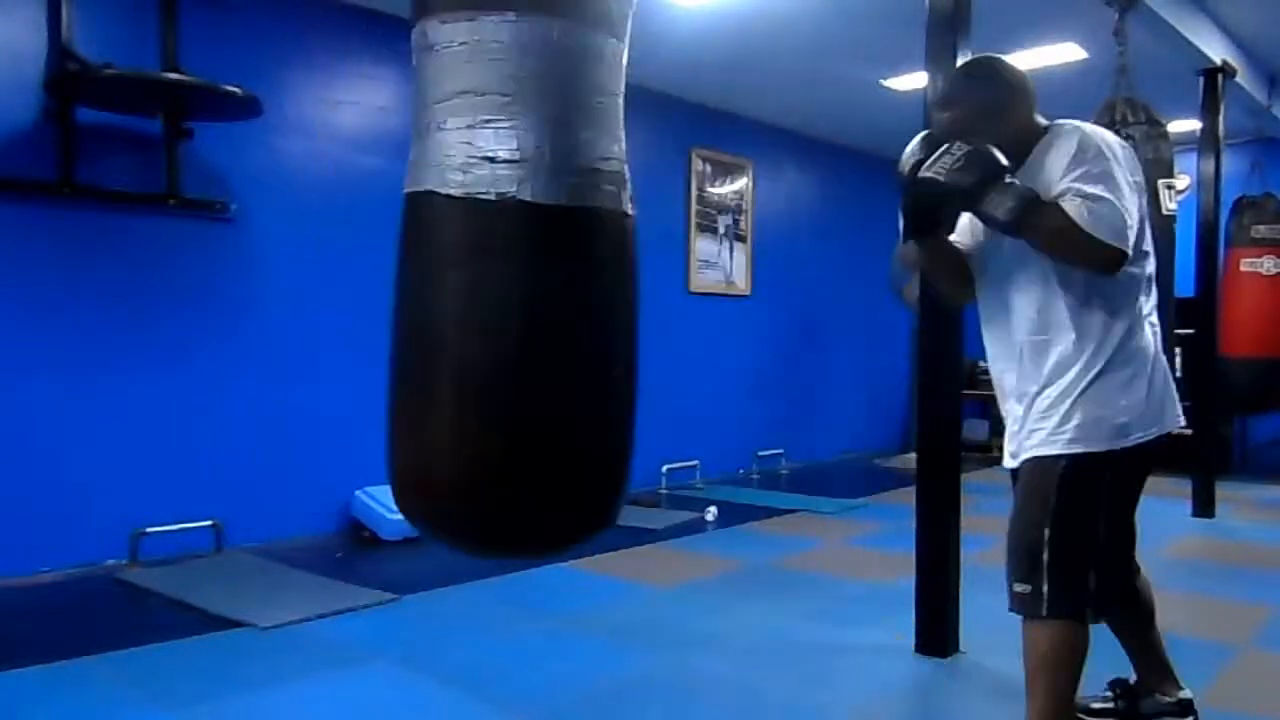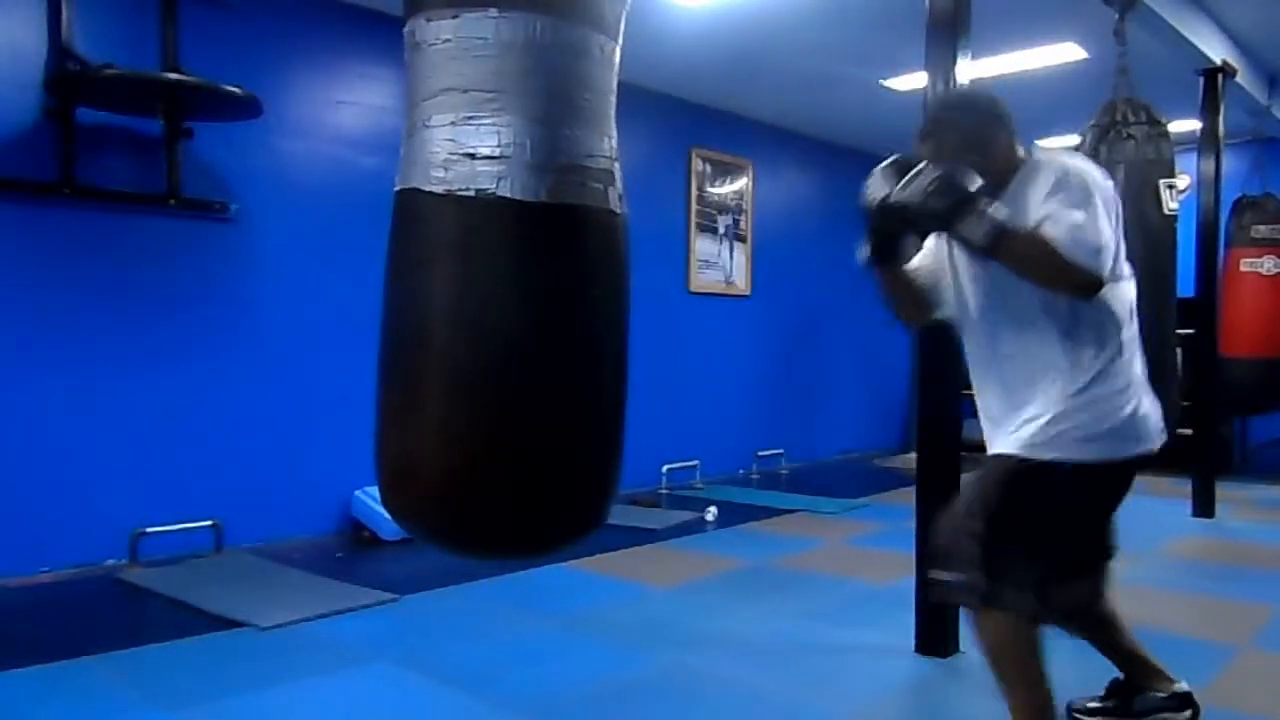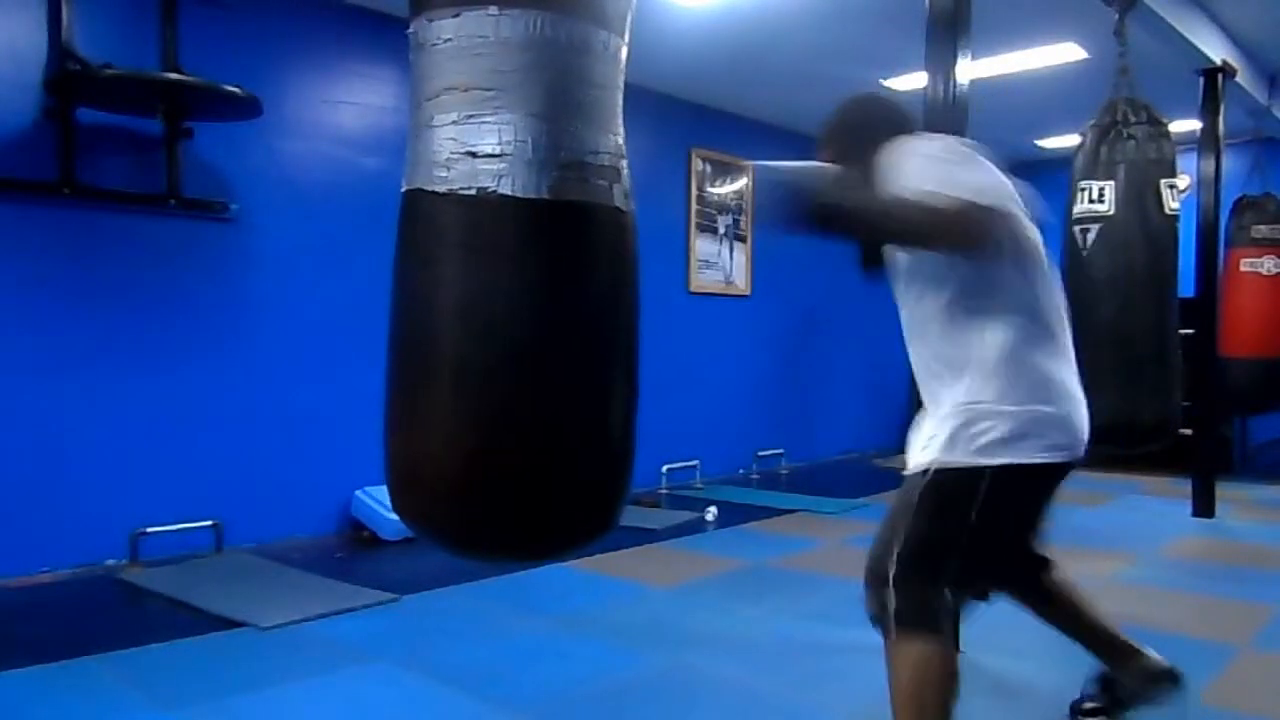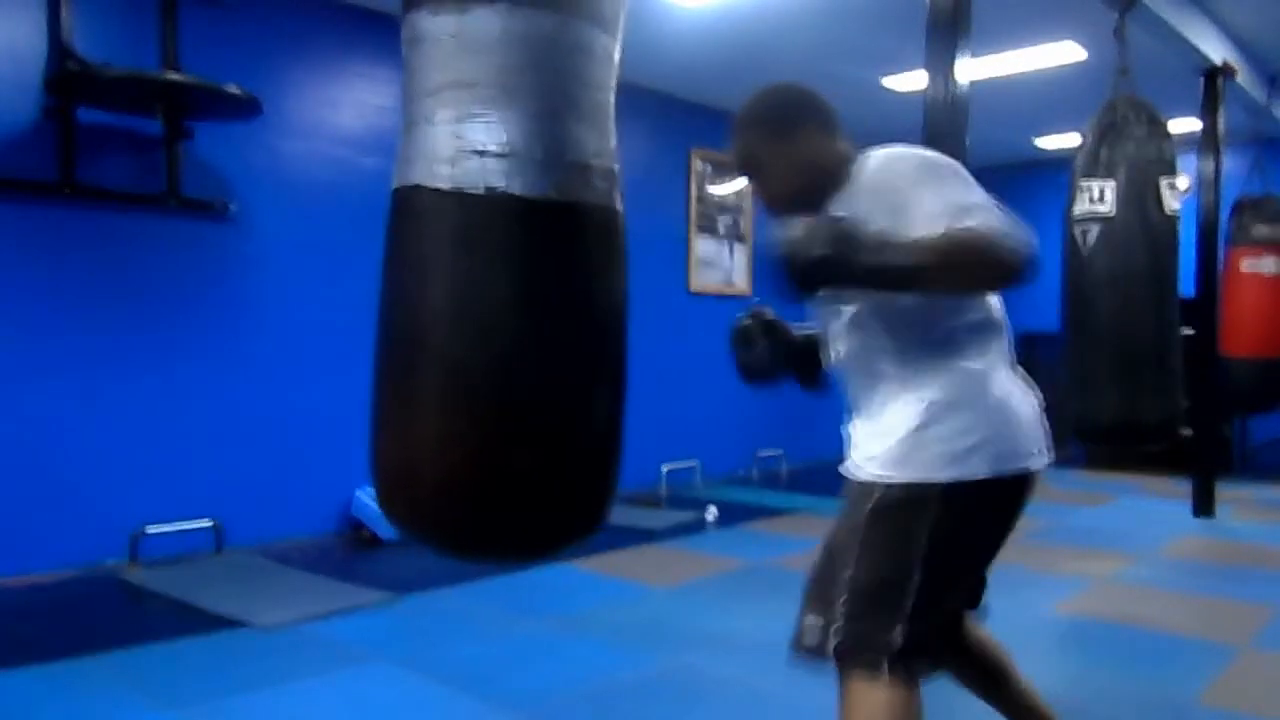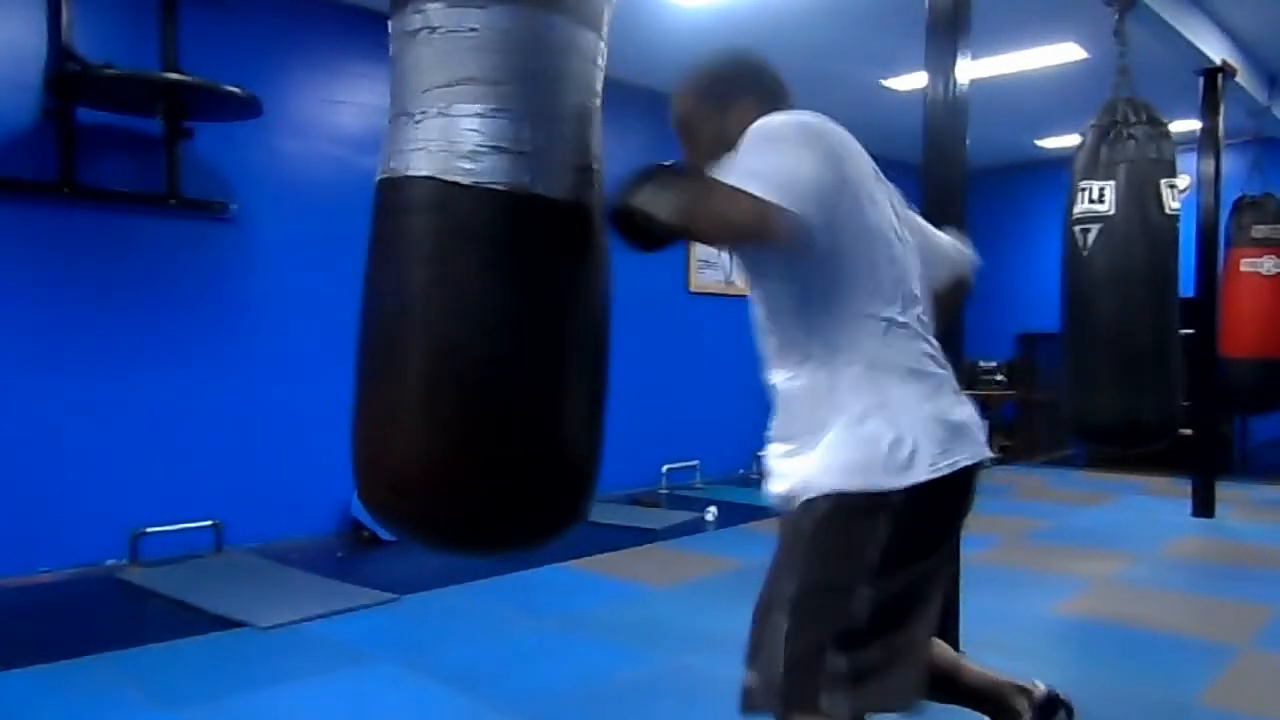
dt=0.7s
person 1, frame 1
left shoulder: (1086, 148)
right shoulder: (990, 169)
left elbow: (1105, 248)
right elbow: (962, 286)
left wrist: (996, 197)
right wrist: (926, 225)
left hip: (1089, 406)
right hip: (1054, 409)
left knee: (1049, 574)
right knee: (1098, 560)
person 1, frame 2
left shoulder: (1065, 178)
right shoulder: (961, 210)
left elbow: (1083, 274)
right elbow: (917, 308)
left wrist: (974, 223)
right wrist: (885, 249)
left hip: (1083, 423)
right hip: (1040, 427)
left knee: (974, 554)
right knee: (1053, 578)
person 1, frame 3
left shoulder: (922, 155)
right shoulder: (926, 166)
left elbow: (981, 228)
left wrist: (858, 208)
right wrist: (888, 252)
left hip: (991, 424)
right hip: (1033, 418)
left knee: (906, 586)
right knee: (1006, 565)
right ankle: (1136, 668)
person 1, frame 4
left shoulder: (896, 172)
right shoulder: (844, 210)
left elbow: (1007, 256)
left wrist: (871, 259)
left hip: (948, 447)
right hip: (949, 444)
left knee: (868, 642)
right knee: (925, 616)
person 1, frame 5
left shoulder: (786, 134)
right shoulder: (847, 175)
left elbow: (754, 222)
right elbow: (953, 266)
left wrist: (658, 200)
left hip: (879, 453)
right hip: (879, 449)
right knee: (866, 641)
